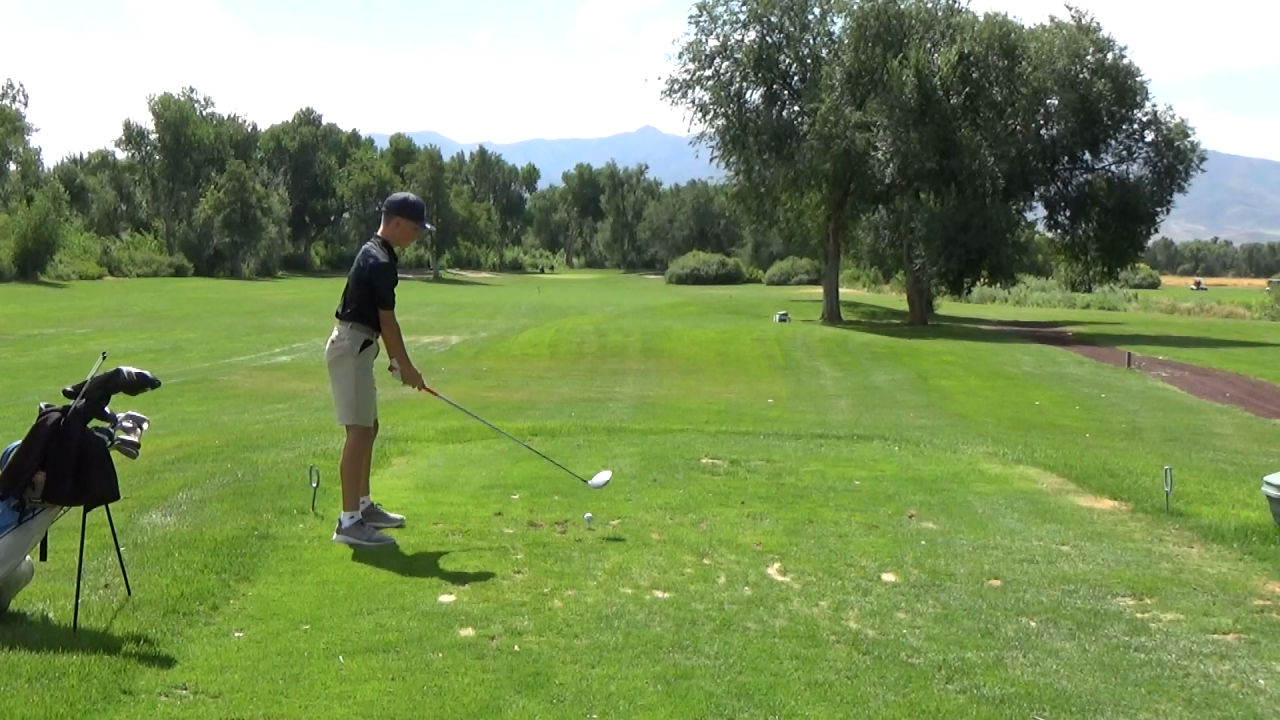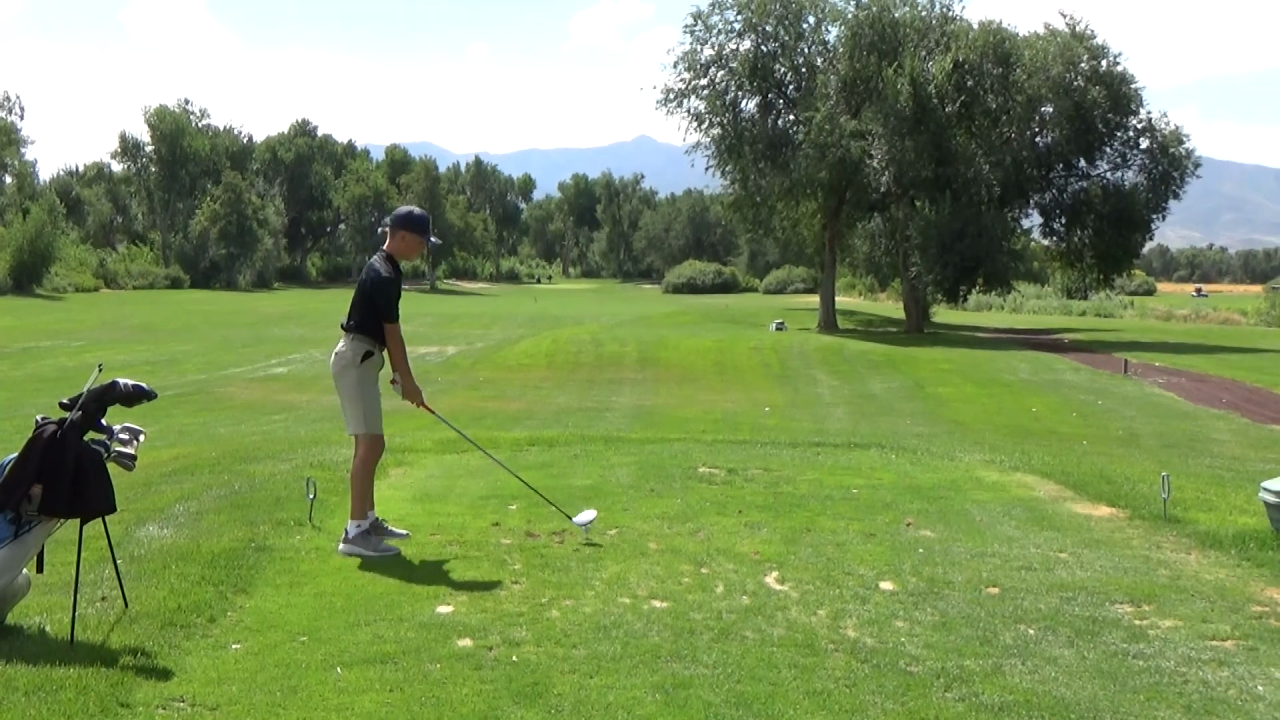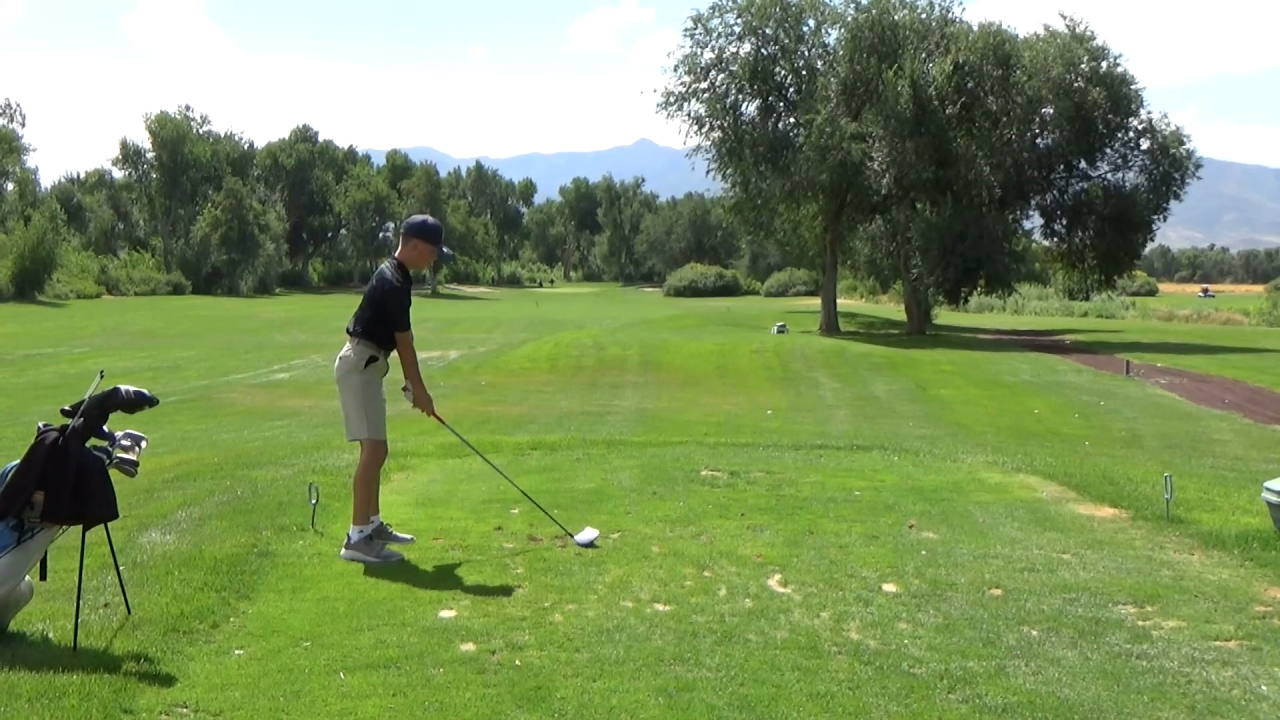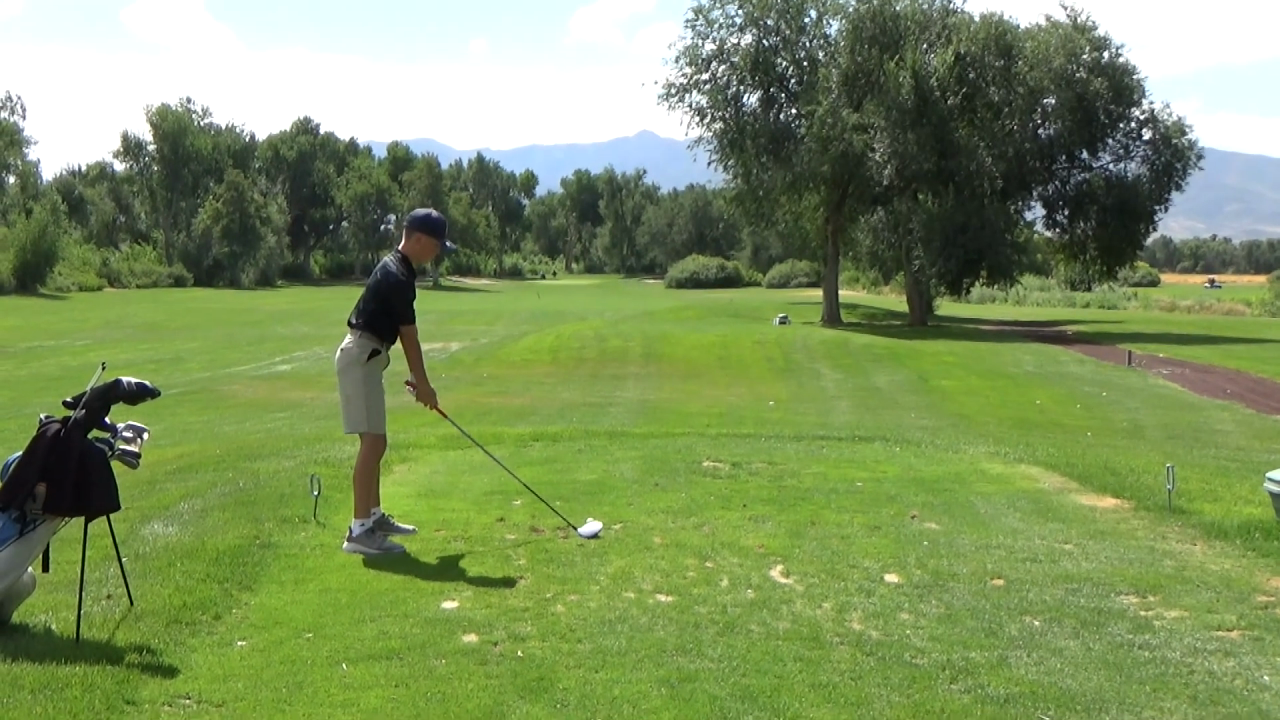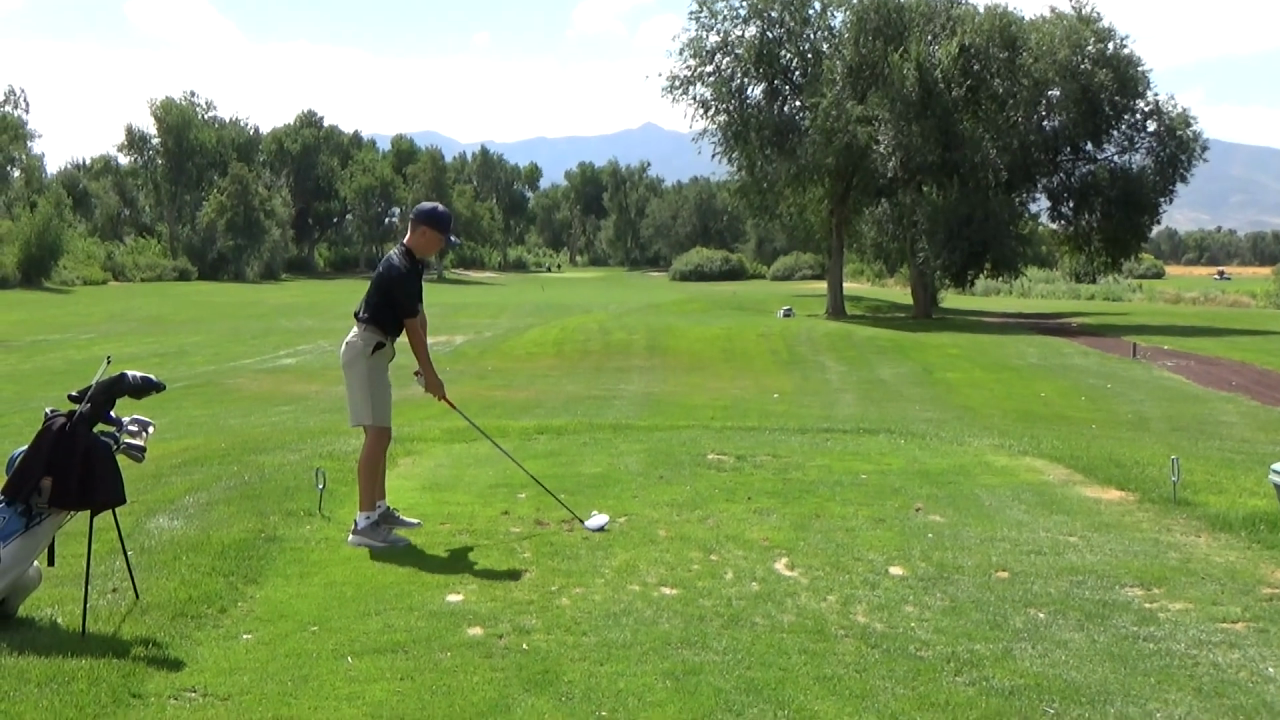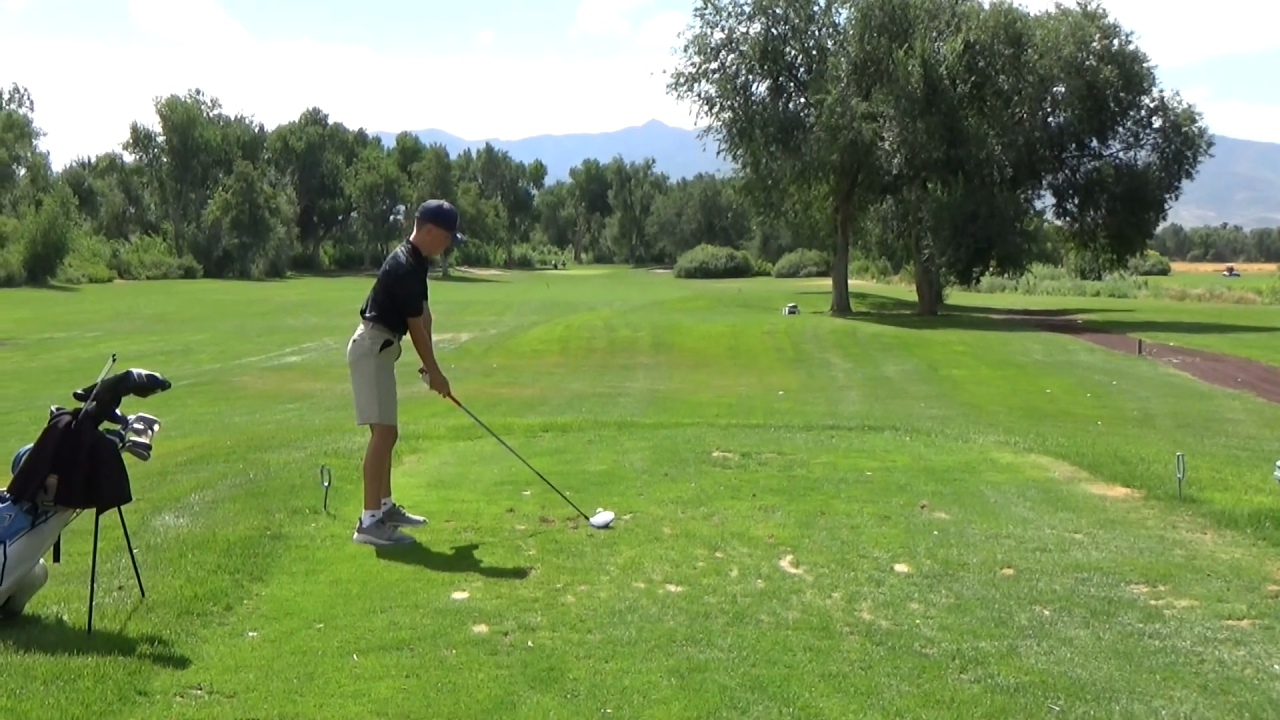
dt=0.5s
person 1, frame 1
left shoulder: (374, 253)
right shoulder: (381, 262)
right elbow: (387, 322)
left wrist: (396, 361)
right wrist: (406, 367)
left hip: (356, 346)
right hip: (352, 348)
left knee: (368, 428)
right knee: (359, 432)
left ankle: (362, 505)
right ankle: (349, 521)
person 1, frame 2
left shoulder: (382, 268)
right shoulder: (384, 275)
left elbow: (386, 333)
right elbow: (393, 333)
left wrist: (398, 374)
right wrist: (408, 381)
left hip: (362, 358)
right hip: (357, 359)
left knee: (368, 443)
right knee: (371, 443)
left ankle: (367, 520)
right ankle: (355, 532)
person 1, frame 3
left shoulder: (393, 275)
right shoulder: (394, 284)
left elbow: (398, 339)
right elbow: (404, 342)
left wrist: (411, 382)
right wrist: (420, 390)
left hip: (367, 365)
right hip: (360, 365)
left knee: (375, 448)
right knee: (375, 449)
left ankle: (372, 524)
right ankle: (357, 537)
person 1, frame 4
left shoulder: (396, 268)
right shoulder: (398, 277)
left elbow: (404, 332)
right elbow: (409, 335)
left wrist: (414, 376)
right wrist: (423, 383)
left hip: (365, 356)
right hip: (361, 358)
left knee: (374, 441)
right knee: (373, 442)
left ankle: (373, 516)
right ankle: (359, 530)
person 1, frame 5
left shoulder: (411, 264)
right shoulder: (400, 270)
left elbow: (419, 317)
right elbow: (412, 328)
left wrist: (424, 367)
right wrist: (430, 374)
left hip: (375, 350)
right hip: (366, 350)
left knee: (380, 433)
right knee: (377, 434)
left ankle: (379, 509)
right ankle: (364, 523)
person 1, frame 6
left shoulder: (416, 261)
right shoulder: (405, 267)
left elbow: (424, 315)
right elbow: (416, 326)
left wrist: (430, 365)
right wrist: (434, 371)
left hip: (380, 348)
right hip: (372, 349)
left knee: (386, 431)
right knee: (383, 432)
left ankle: (384, 506)
right ankle: (369, 521)
